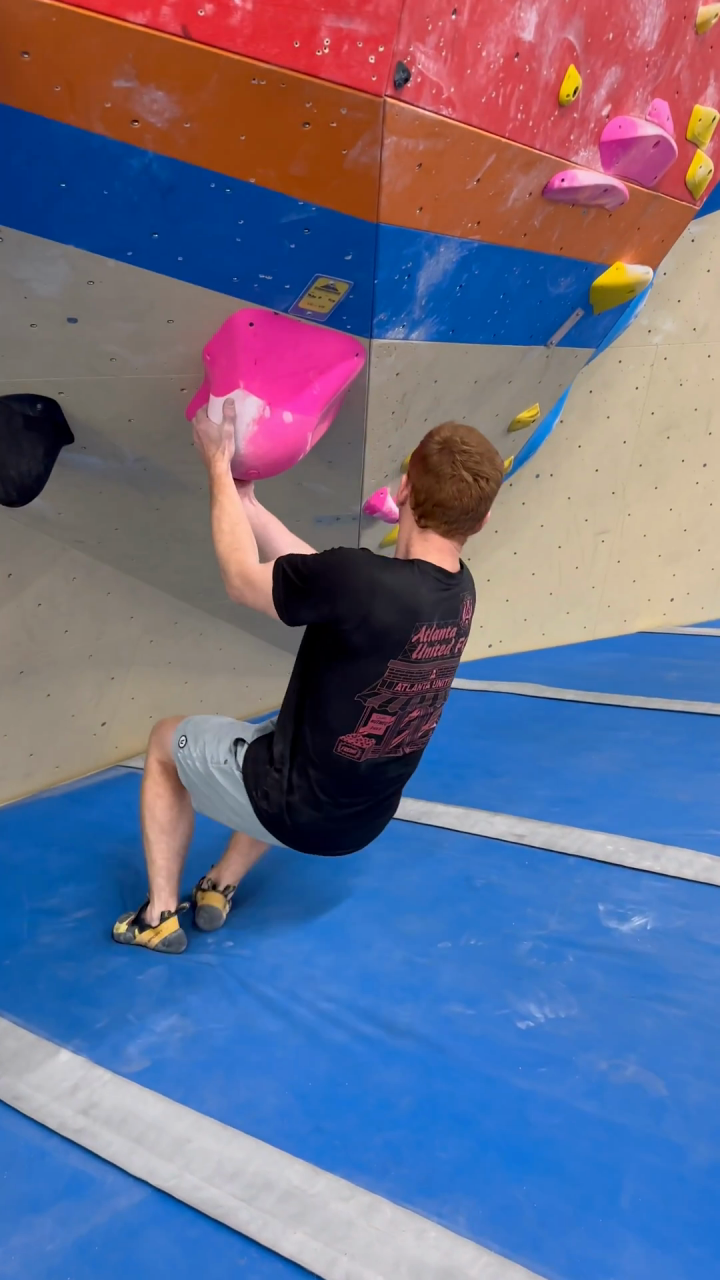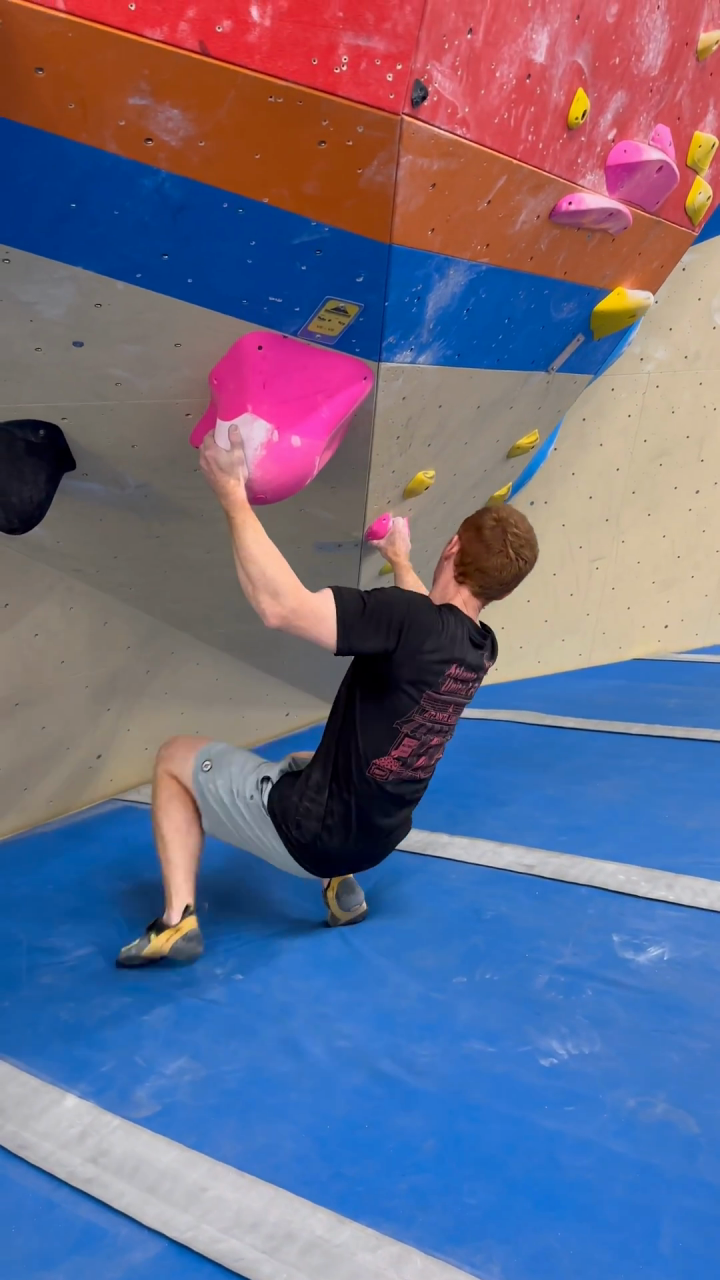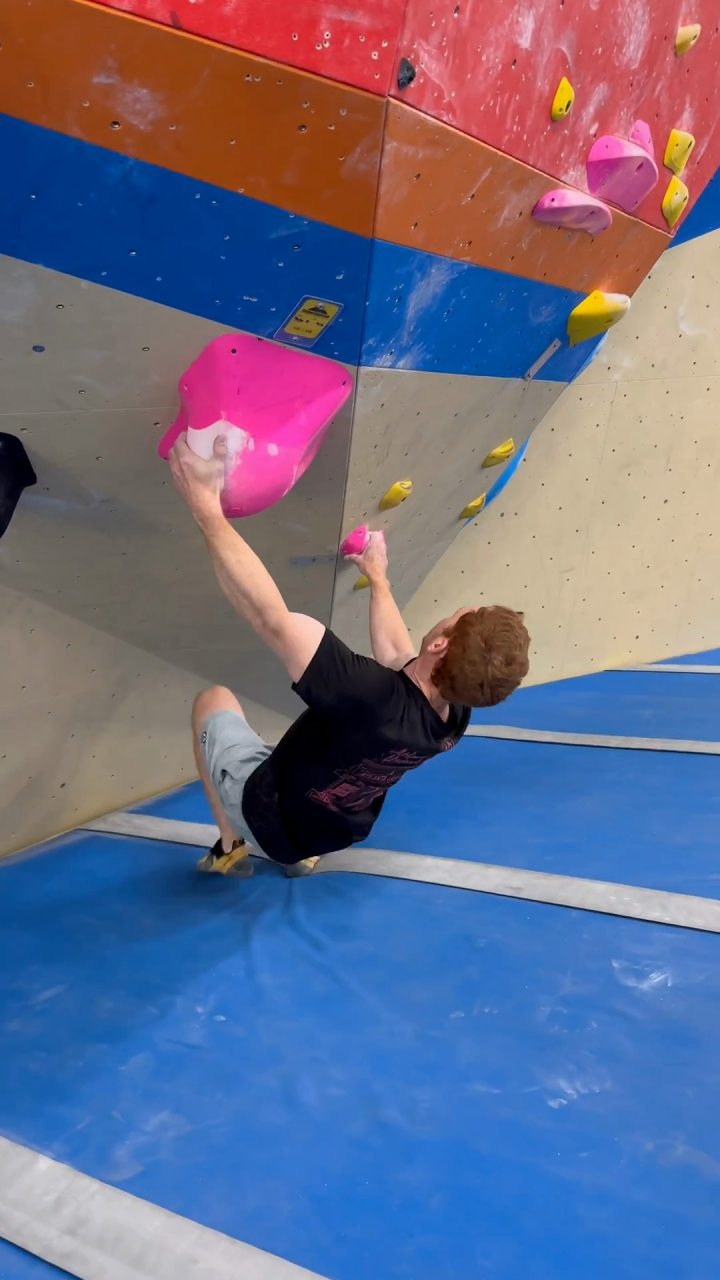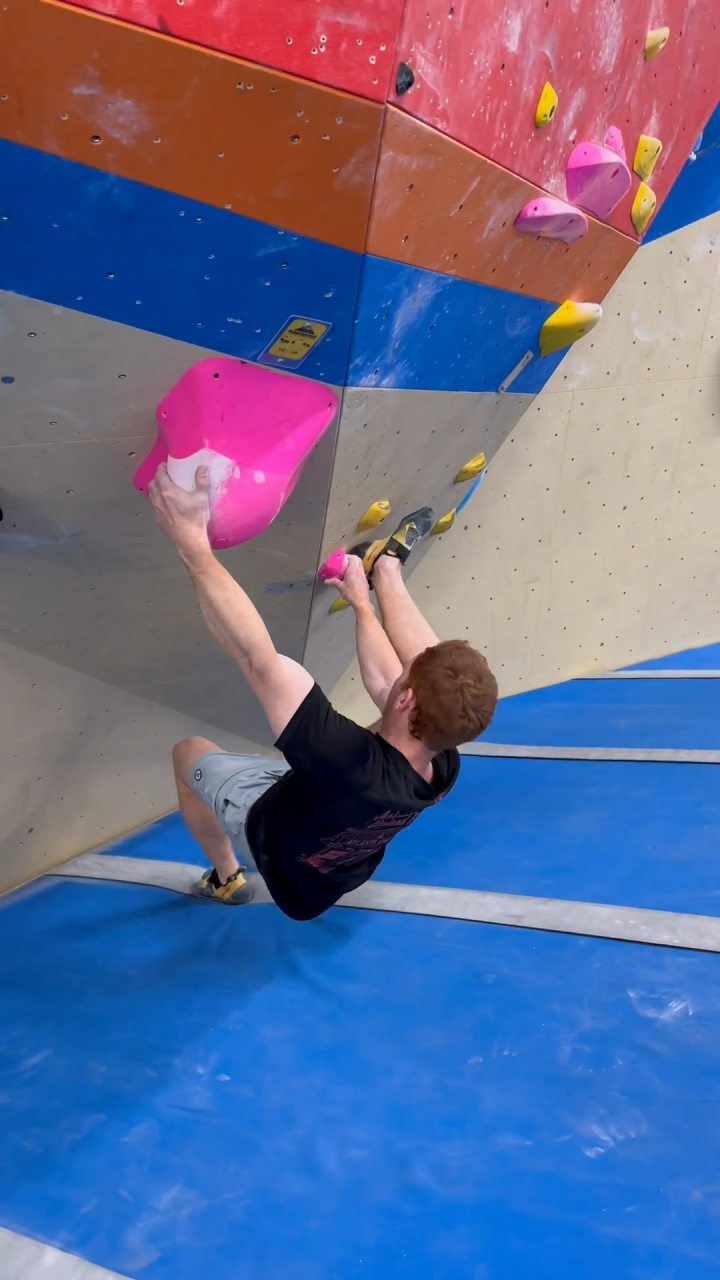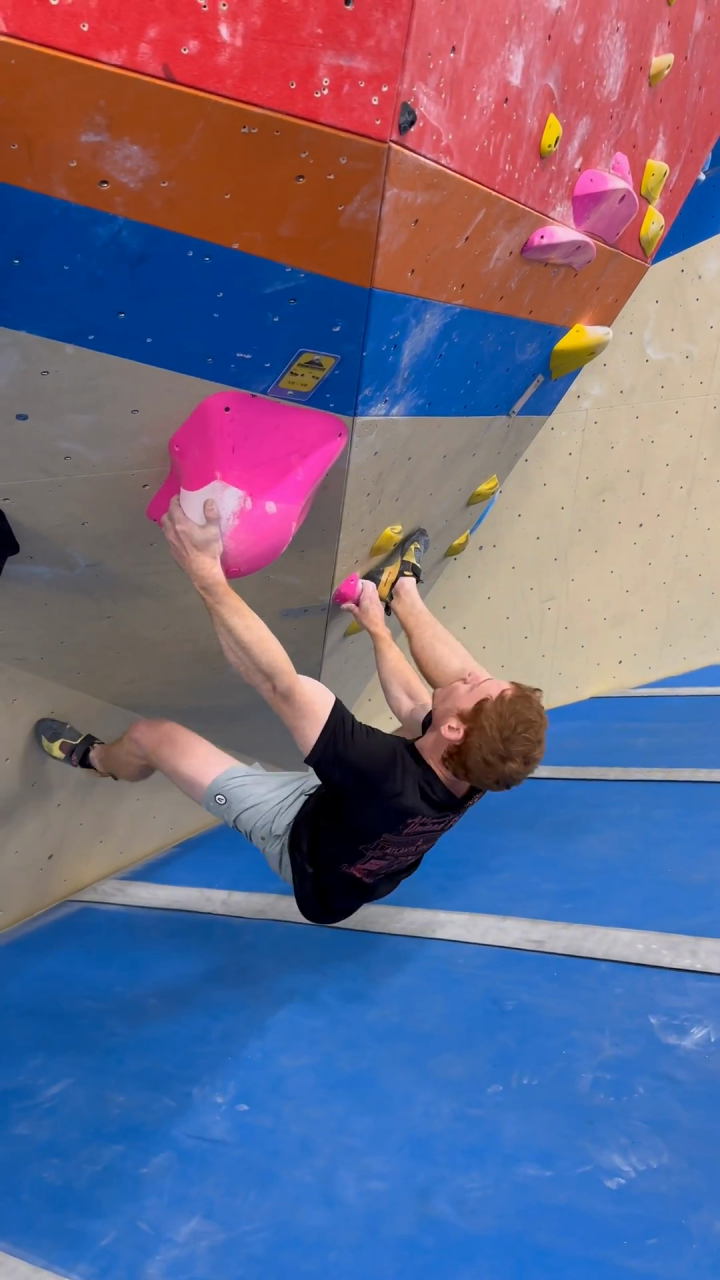
dt=1s
person 1, frame 1
left shoulder: (359, 579)
right shoulder: (459, 592)
left elbow: (243, 580)
left wrist: (218, 468)
right wrist: (246, 504)
left hip: (295, 809)
right hip: (365, 817)
left knee: (165, 740)
left ankle: (160, 916)
right ankle: (220, 888)
person 1, frame 2
left shoulder: (405, 621)
right shoulder: (483, 650)
left elbow: (282, 609)
left wrist: (234, 495)
right wrist: (401, 564)
left hip: (311, 833)
right hip: (376, 840)
left knee: (176, 758)
right knee: (312, 758)
left ankle: (178, 920)
right ankle: (343, 886)
person 1, frame 3
left shoulder: (371, 697)
right shoulder: (454, 719)
left elbow: (271, 617)
right elbow: (395, 654)
left wrist: (206, 507)
right wrist: (378, 577)
left hip: (271, 824)
right hip: (334, 831)
left knee: (213, 700)
left ankle: (232, 846)
person 1, frame 4
left shoulder: (346, 757)
right shoulder: (444, 769)
left elbow: (258, 659)
right elbow: (384, 682)
left wrist: (192, 544)
right wrist: (361, 605)
left hip: (274, 832)
left knee: (189, 752)
left ankle: (226, 879)
right ankle: (386, 566)
person 1, frame 5
left shoulder: (384, 769)
right shoulder: (485, 768)
left elbow: (280, 683)
right elbow: (413, 706)
left wrist: (206, 575)
right wrist: (377, 630)
left hip: (301, 840)
right hip: (358, 809)
left knee: (153, 736)
right knee: (474, 682)
left ankle: (97, 757)
right ankle: (401, 591)
